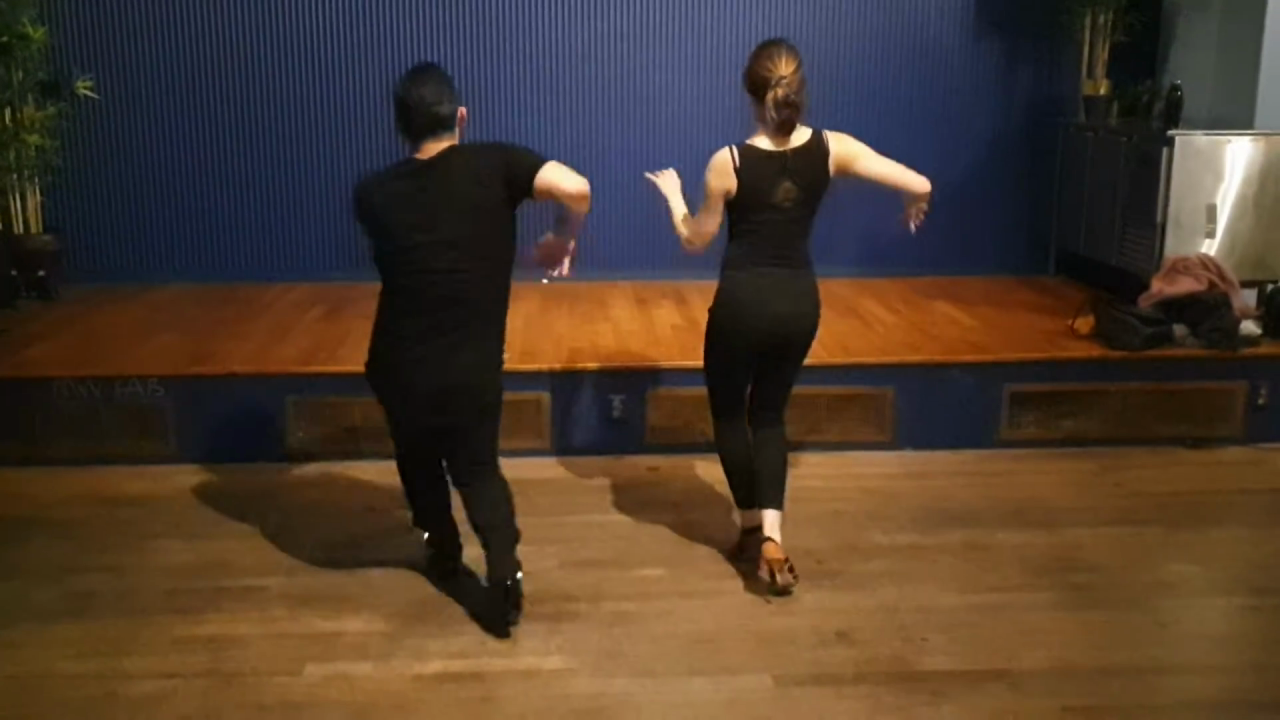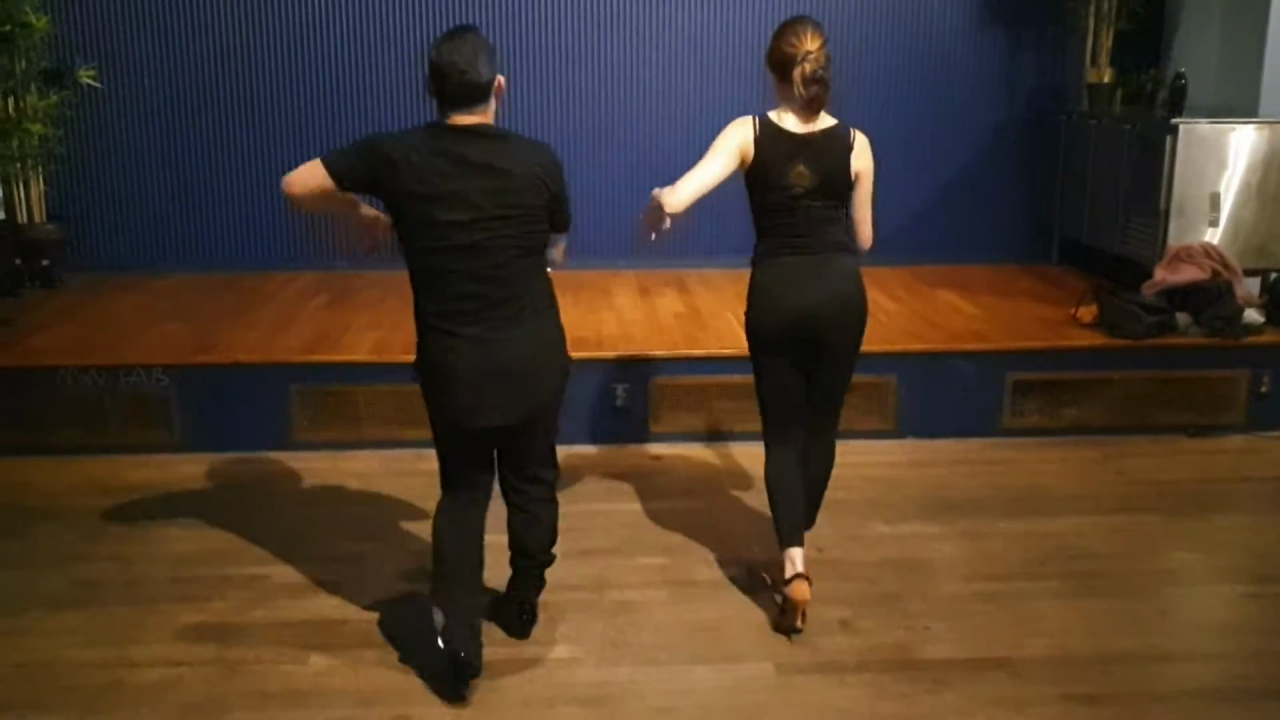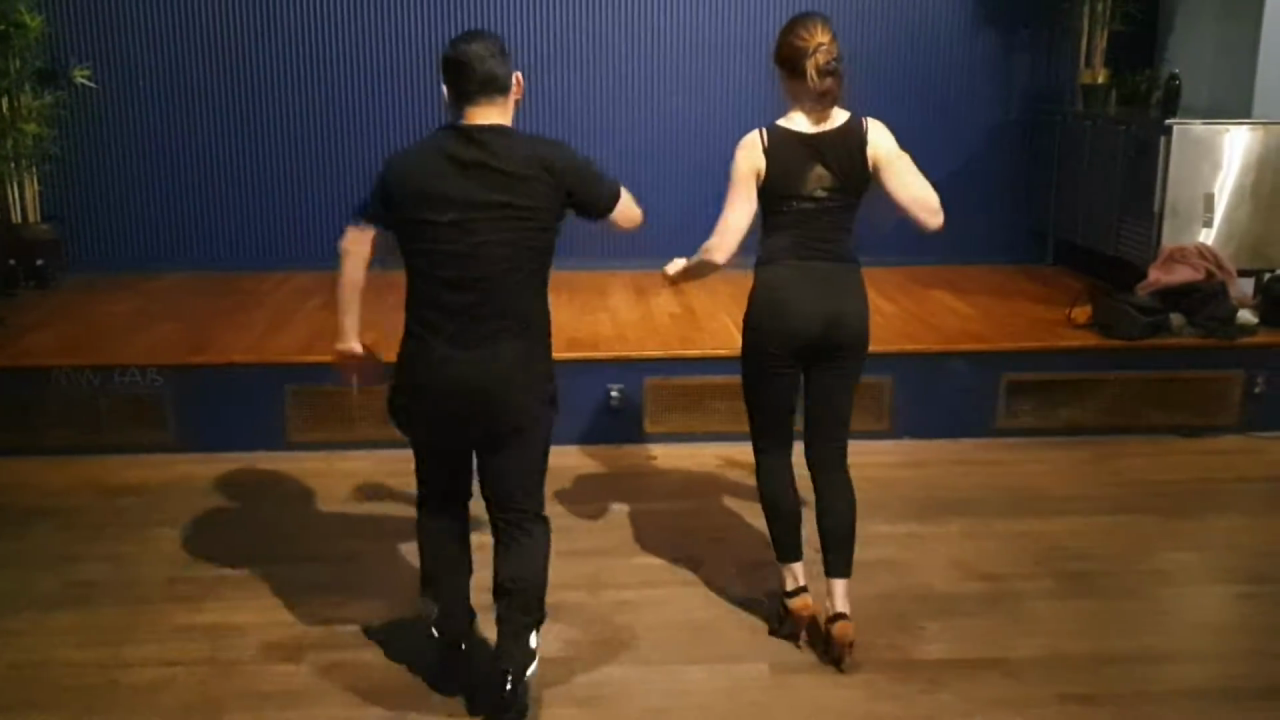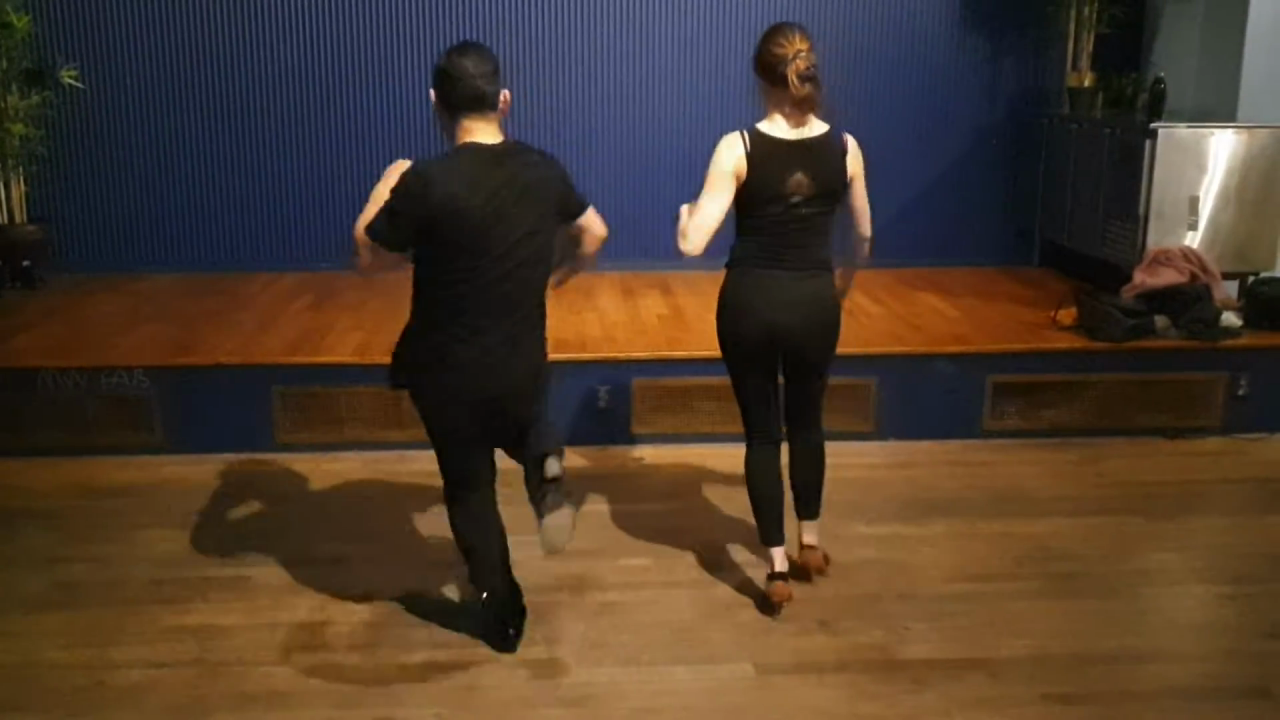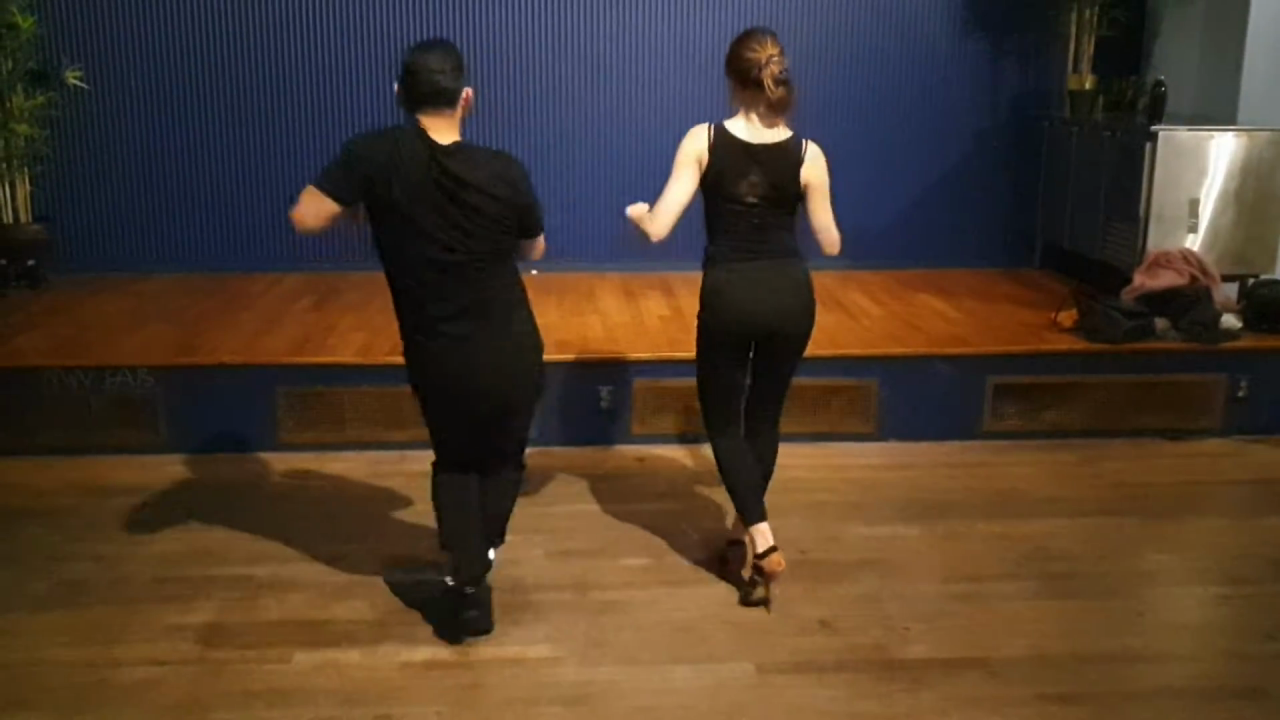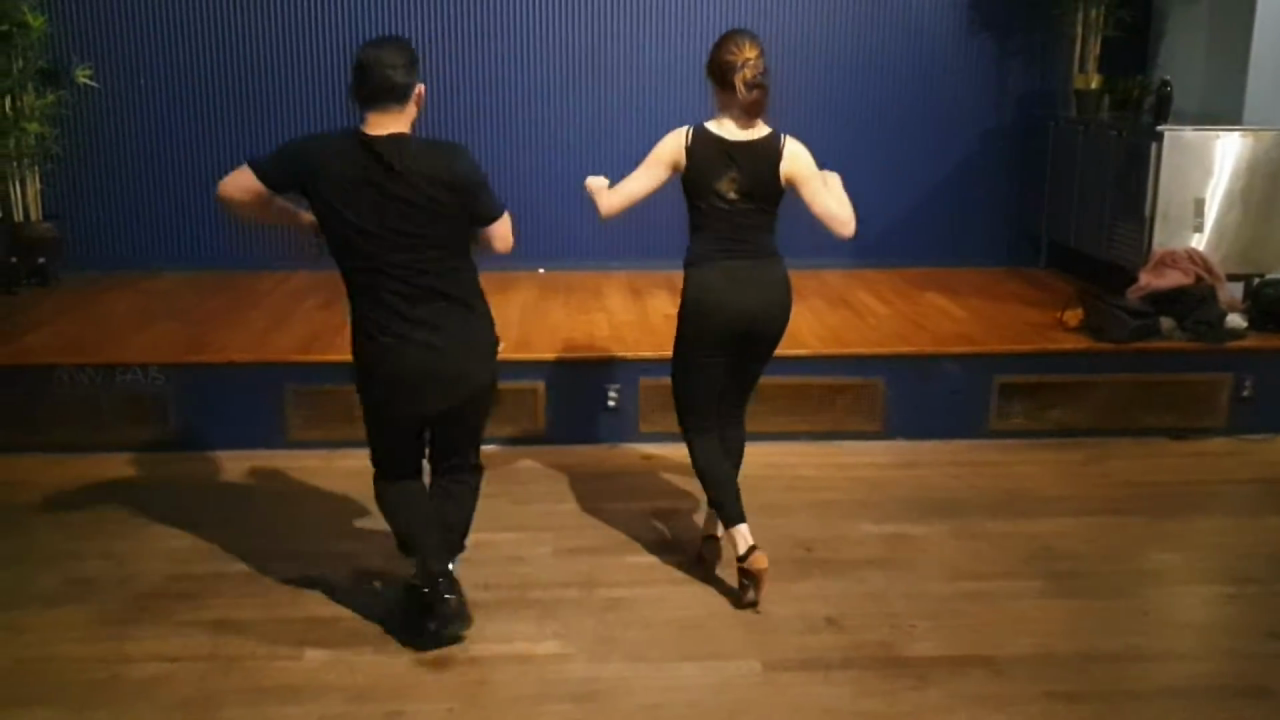
dt=0.5s
person 1, frame 1
left shoulder: (373, 193)
right shoulder: (495, 166)
right elbow: (576, 187)
right wrist: (562, 242)
left hip: (399, 368)
right hip: (473, 369)
left knee: (417, 457)
right knee: (479, 469)
left ankle: (440, 548)
right ankle: (504, 577)
person 1, frame 2
left shoulder: (394, 155)
right shoulder: (536, 161)
left elbow: (296, 186)
left wrist: (364, 216)
left hip: (454, 365)
right hip: (534, 357)
left knee: (461, 492)
right knee: (531, 480)
left ankle: (461, 643)
right ankle: (523, 603)
person 1, frame 3
left shoulder: (406, 166)
right shoulder: (550, 162)
left elbow: (355, 250)
right elbow: (630, 216)
left wrist: (350, 333)
left hip: (428, 375)
right hip: (517, 377)
left knee: (441, 507)
right knee: (519, 518)
left ankle: (452, 635)
person 1, frame 4
left shoulder: (428, 181)
right shoulder: (543, 168)
left elbow: (370, 259)
right elbow: (594, 234)
left wrist: (390, 187)
left hip: (443, 369)
right hip: (521, 361)
left knee: (467, 488)
right knee: (523, 430)
left ankle: (500, 613)
right ankle: (546, 473)
person 1, frame 5
left shoulder: (375, 155)
right shoulder: (504, 171)
left elbow: (304, 219)
right elbow: (534, 253)
left wrist: (357, 199)
left hip: (437, 359)
right hip: (512, 354)
left knee: (455, 466)
right knee: (503, 462)
left ankle: (467, 591)
right ankle: (478, 574)
person 1, frame 6
left shoulder: (318, 157)
right shoulder: (449, 162)
left elbow: (231, 192)
right elbow: (502, 243)
left wrist: (294, 216)
left hip: (387, 362)
right hip: (466, 354)
left knee: (396, 474)
right knee: (457, 469)
left ankle: (440, 591)
right ankle: (435, 587)
person 2, frame 1
left shoulder: (728, 162)
right shoulder: (831, 148)
left elbow: (694, 241)
right elbow: (920, 186)
left wrist: (672, 193)
right wrist: (917, 207)
left hip: (741, 302)
right hip: (799, 301)
left knee: (730, 416)
right knee: (768, 415)
left ankle: (750, 528)
right ankle: (772, 535)
person 2, frame 2
left shoulder: (746, 134)
right shoulder: (853, 144)
left elbow: (672, 201)
right elbow: (862, 240)
left wrist: (653, 204)
left hip: (774, 296)
right hip: (839, 293)
left knee: (780, 432)
right knee: (820, 426)
left ankle: (793, 574)
right ankle: (798, 550)
person 2, frame 3
left shoulder: (758, 145)
right shoulder: (870, 136)
left elbow: (720, 251)
right elbow: (931, 217)
left wrist: (680, 271)
right wrist: (886, 180)
left hip: (780, 304)
right hip: (844, 304)
left knee: (773, 450)
right knee: (830, 455)
left ankle: (795, 590)
right ankle: (840, 609)
person 2, frame 4
left shoulder: (739, 148)
right shoulder: (842, 148)
left elbow: (692, 243)
right elbow: (864, 235)
left wrist: (686, 207)
right wrist: (846, 276)
left hip: (750, 304)
right hip: (814, 303)
left knee: (760, 431)
right knee: (806, 421)
left ankle: (775, 569)
right ankle: (810, 542)
person 2, frame 5
left shoulder: (703, 142)
right shoulder: (806, 155)
left elbow: (658, 229)
right elbow: (831, 244)
left wrist: (635, 211)
left hip: (729, 297)
right hip: (789, 296)
left knee: (723, 421)
right knee: (764, 417)
left ankle: (763, 543)
right ankle: (748, 535)
person 2, frame 6
left shoulder: (683, 143)
right shoulder: (787, 152)
left elbow: (610, 206)
right elbow: (844, 227)
left wrist: (594, 184)
right wrist: (833, 183)
left hip: (709, 297)
right hip: (769, 295)
left knee: (699, 422)
right knee: (729, 413)
left ankle: (744, 543)
right ankle: (715, 529)
